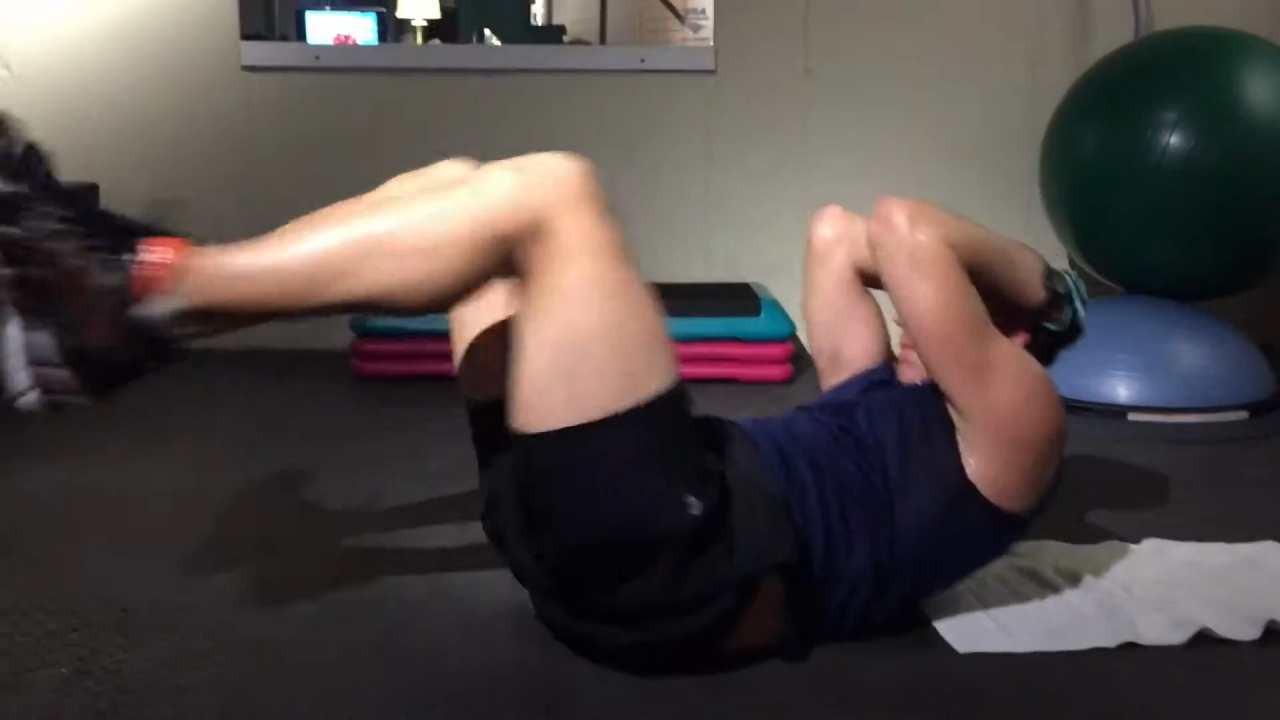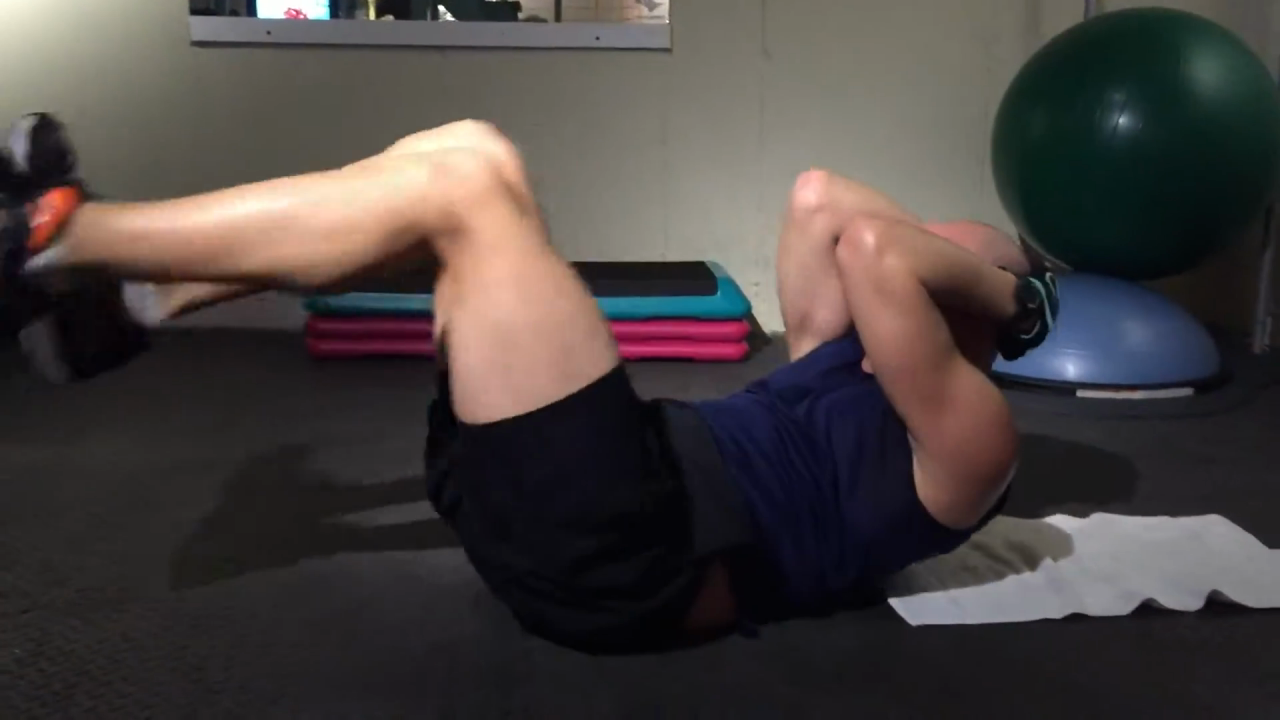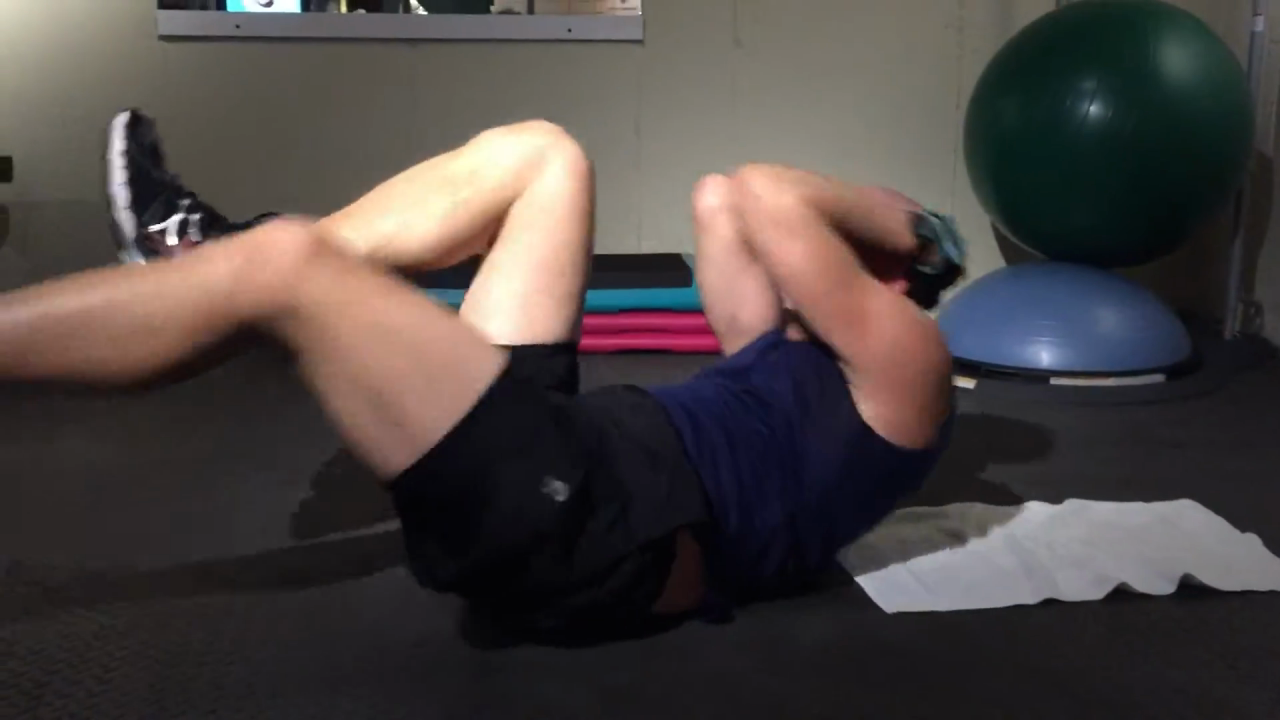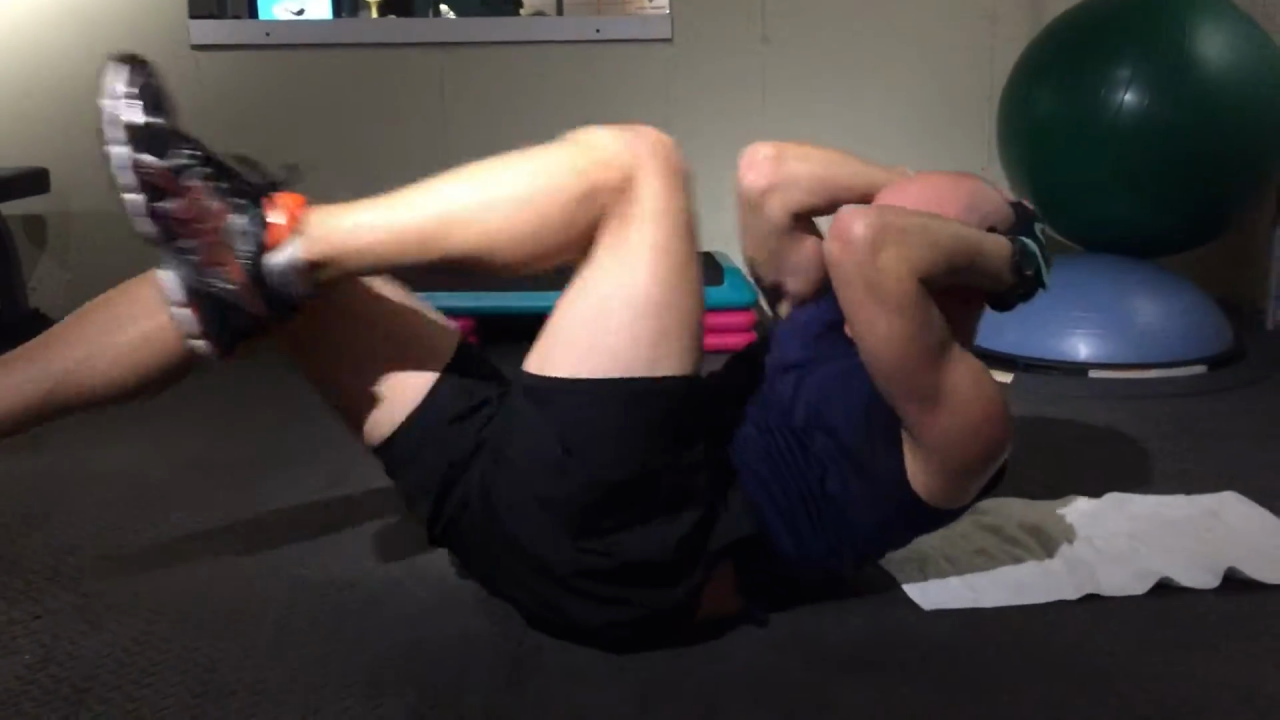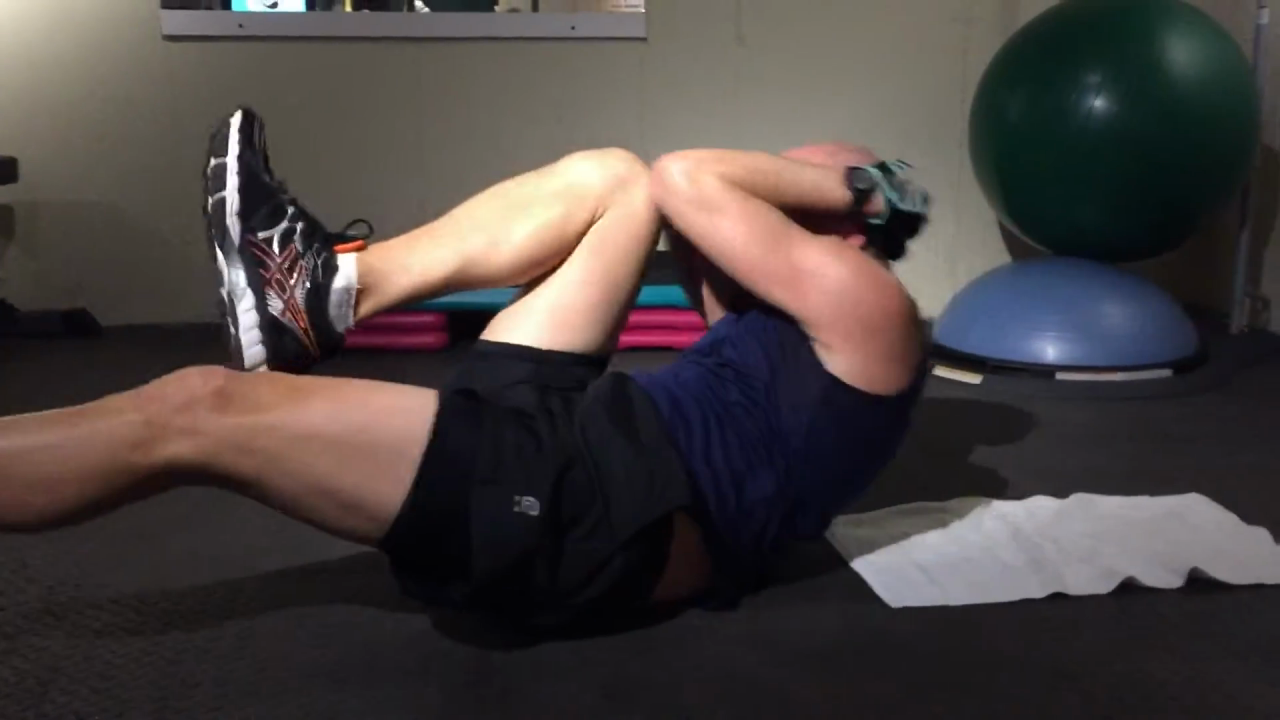
dt=1s
person 1, frame 1
left shoulder: (1016, 422)
right shoulder: (893, 388)
left elbow: (901, 225)
right elbow: (835, 231)
left wrist: (1024, 288)
right wrist: (953, 271)
left hip: (657, 565)
right hip: (586, 518)
left knee: (547, 191)
right knee: (461, 186)
left ankle: (162, 280)
right ankle: (158, 283)
person 1, frame 2
left shoulder: (969, 438)
right shoulder: (850, 360)
left elbow: (874, 250)
right elbow: (820, 197)
left wrist: (994, 286)
right wrist: (959, 242)
left hip: (613, 544)
right hip: (564, 486)
left knee: (441, 197)
right knee: (464, 156)
right ankle: (153, 282)
person 1, frame 3
left shoulder: (903, 361)
right shoulder: (800, 351)
left elbow: (766, 195)
right elbow: (719, 201)
left wrist: (896, 229)
right wrist: (889, 226)
left hip: (581, 535)
right hip: (561, 474)
left knee: (284, 266)
right knee: (542, 156)
right ankle: (210, 258)
person 1, frame 4
left shoulder: (959, 418)
right shoulder: (837, 318)
left elbow: (867, 245)
right elbow: (767, 172)
left wrist: (990, 255)
right wrist: (911, 193)
left hip: (614, 539)
right hip: (532, 481)
left knee: (634, 162)
right knee: (281, 270)
left ankle: (282, 241)
person 1, frame 5
left shoulder: (867, 308)
right shoulder: (789, 324)
left elbow: (688, 181)
right elbow: (695, 199)
left wrist: (844, 190)
right wrist: (838, 184)
left hip: (590, 520)
right hip: (551, 439)
left knee: (196, 413)
right knee: (610, 181)
right ankle: (331, 285)
